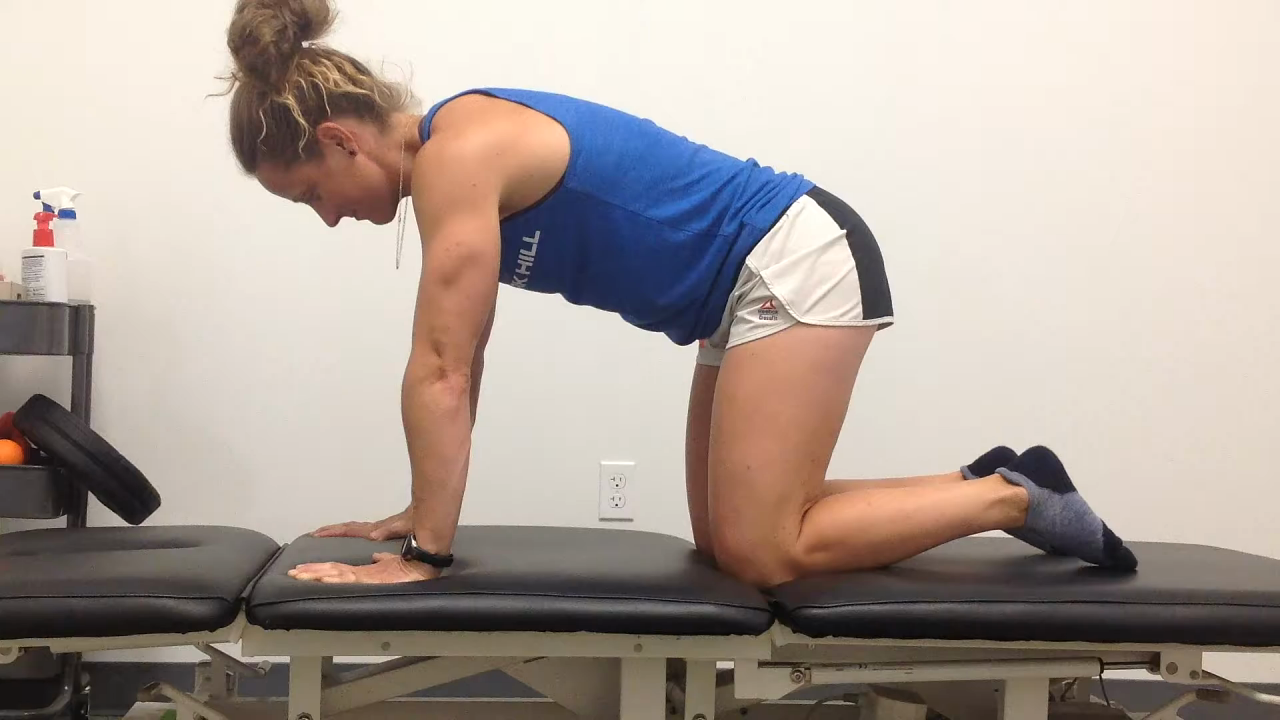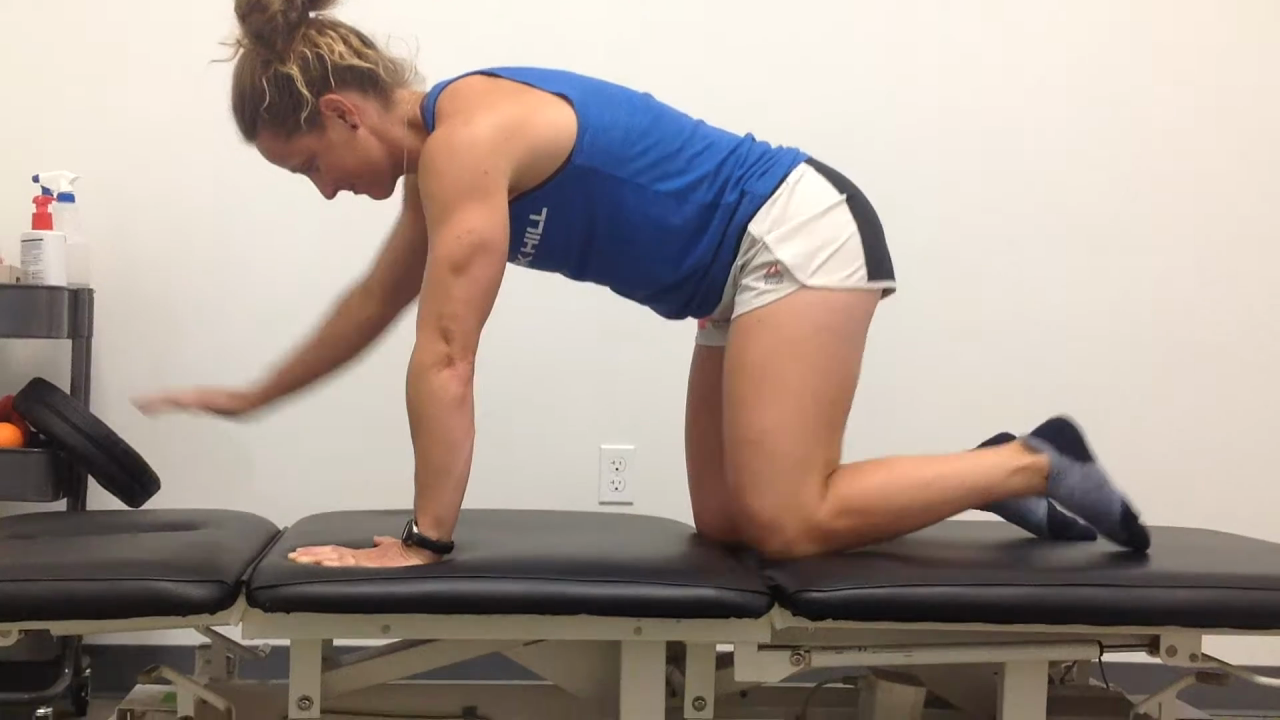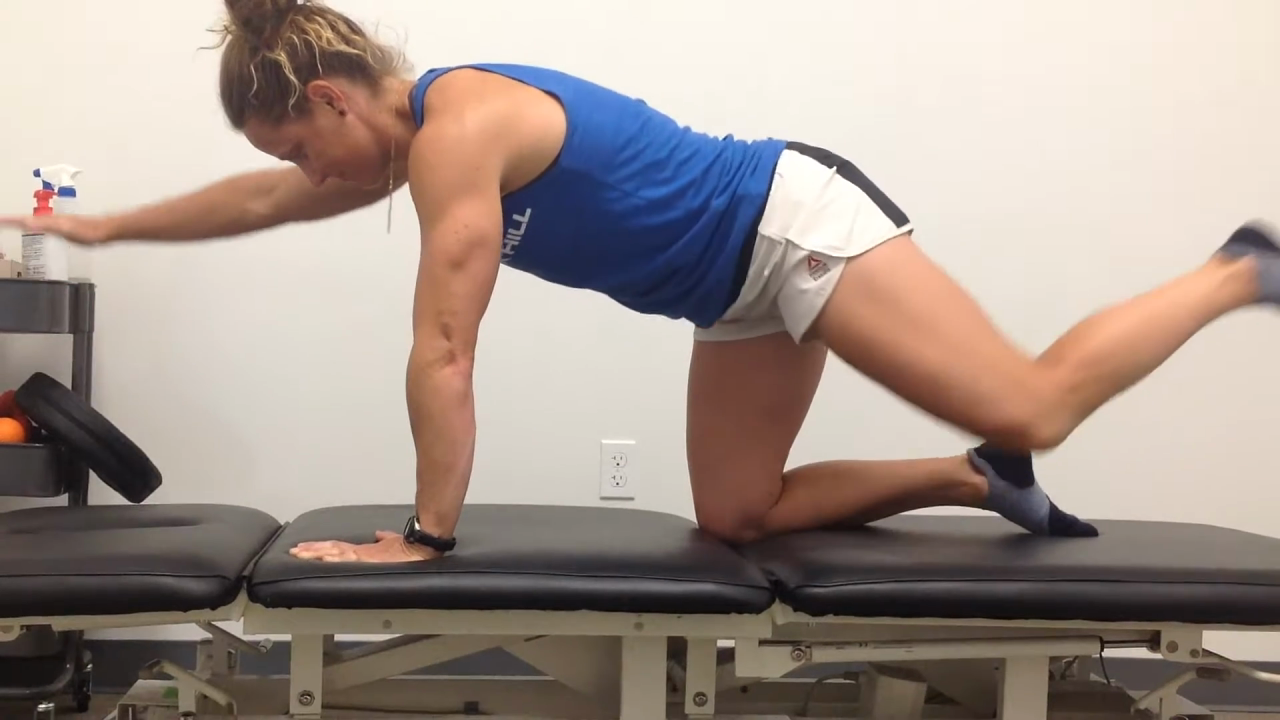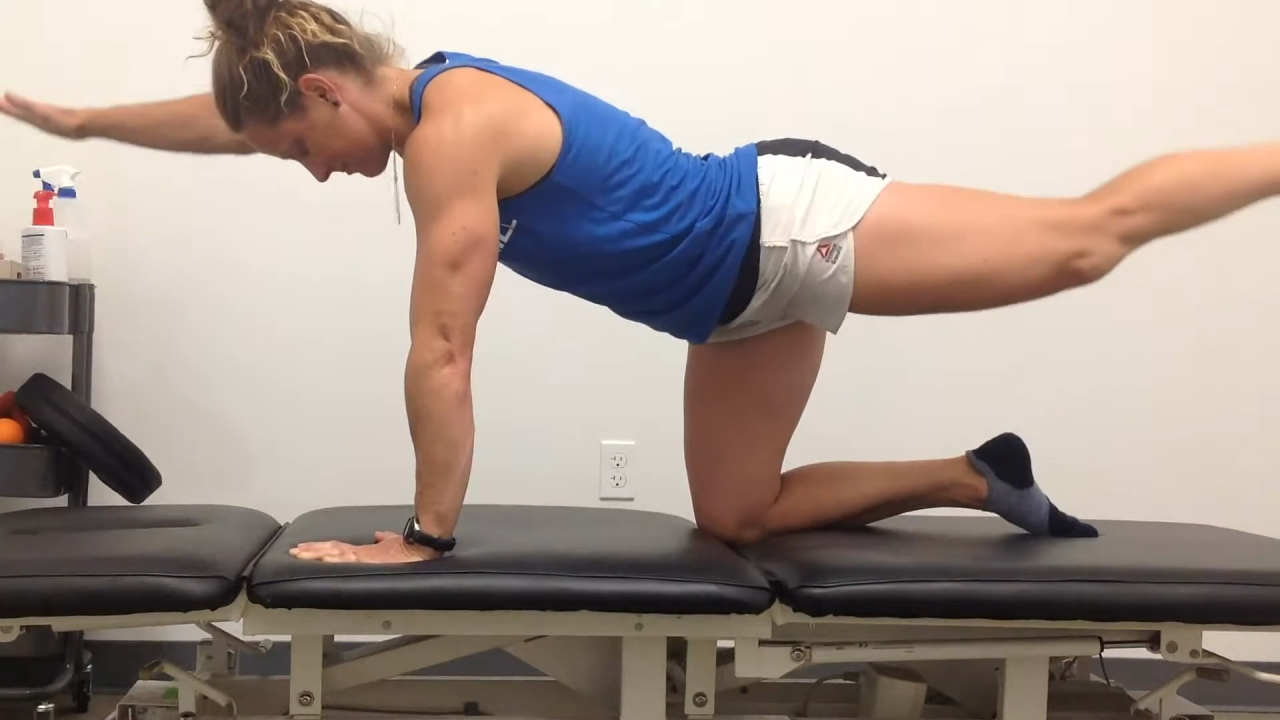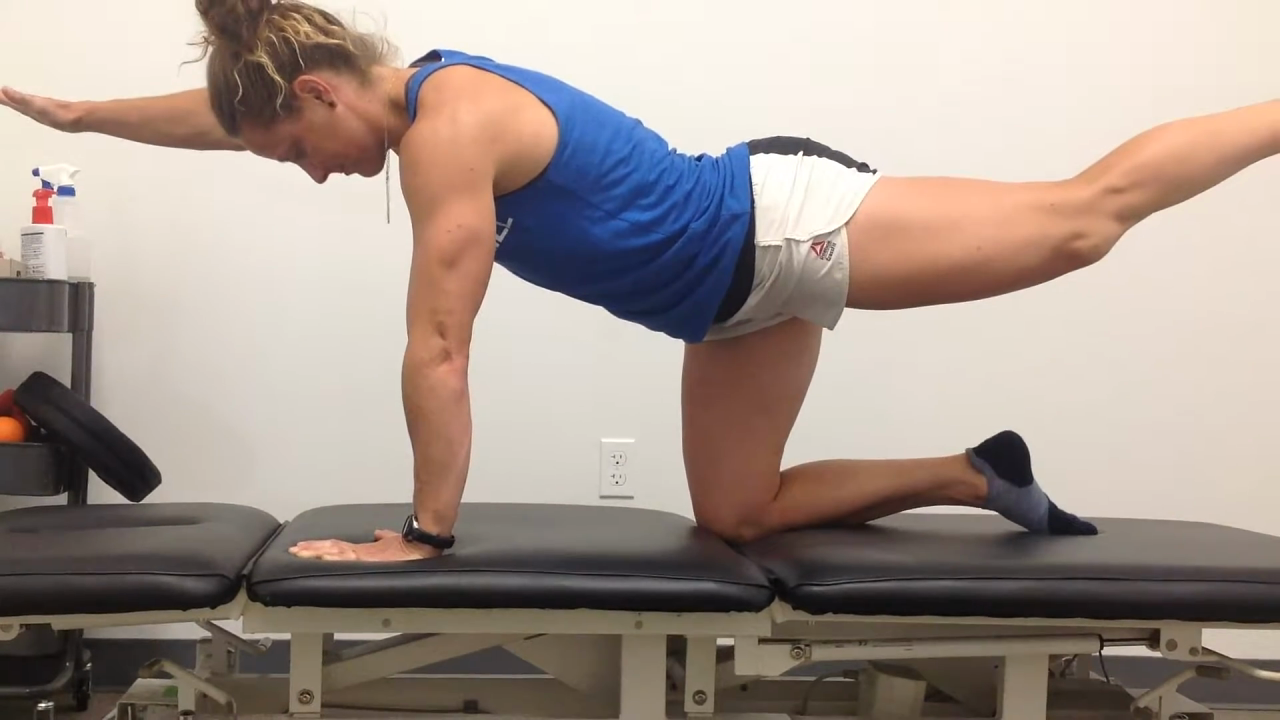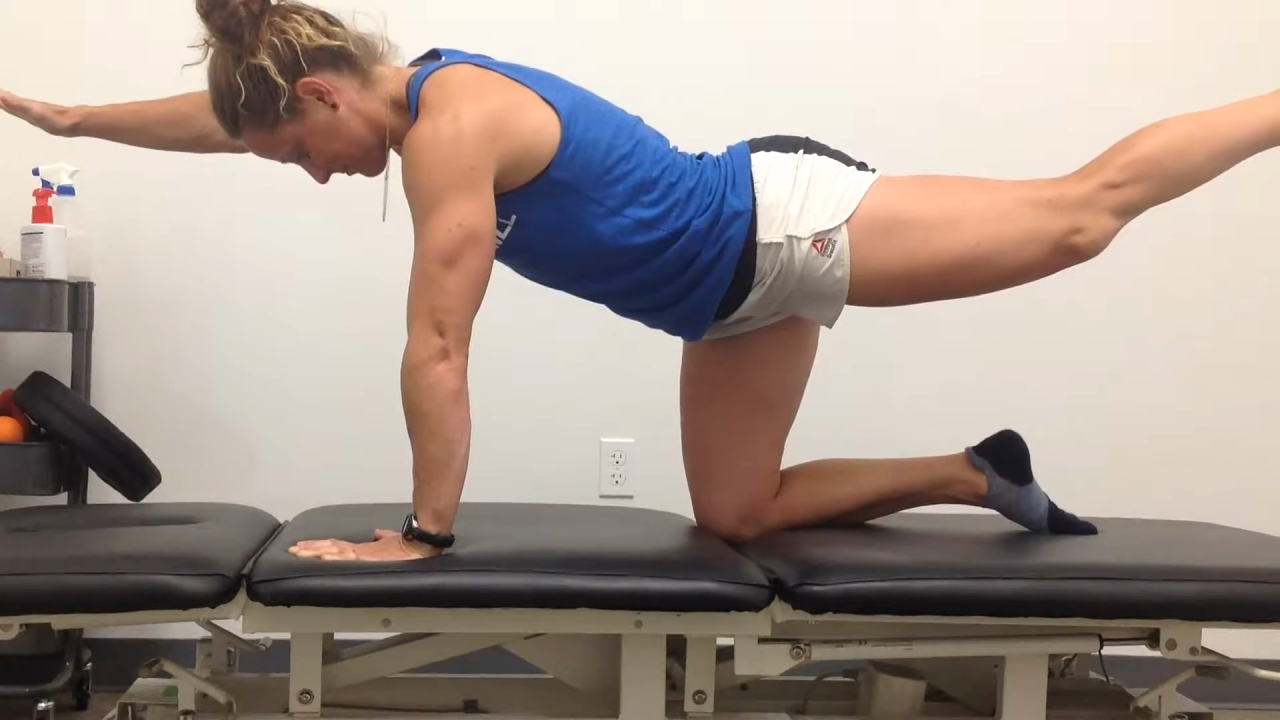
dt=0.5s
person 1, frame 1
left shoulder: (453, 154)
right shoulder: (465, 155)
left elbow: (437, 374)
right elbow: (460, 366)
left wrist: (424, 553)
right wrist: (418, 512)
left hip: (796, 262)
right hip: (752, 282)
left knee: (762, 553)
right knee: (727, 539)
left ankle: (1013, 499)
right ankle: (984, 483)
person 1, frame 2
left shoulder: (466, 138)
right shoulder: (448, 148)
left elbow: (444, 359)
right elbow: (373, 302)
left wrist: (424, 535)
right wrist: (252, 397)
left hip: (792, 233)
right hip: (744, 260)
left knee: (788, 523)
right knee: (731, 521)
left ankle: (1032, 465)
right ankle: (987, 473)
person 1, frame 3
left shoulder: (456, 130)
right shoulder: (416, 130)
left elbow: (442, 356)
right elbow: (266, 201)
left wrist: (425, 533)
right wrist: (106, 226)
left hip: (793, 221)
right hip: (749, 274)
left knee: (1033, 404)
right knee: (739, 515)
right ankle: (980, 484)
person 1, frame 4
left shoulder: (452, 129)
left elbow: (441, 355)
right elbow: (230, 121)
left wrist: (426, 532)
left hip: (790, 223)
right hip: (747, 283)
left knee: (1090, 233)
right knee: (740, 517)
right ankle: (980, 479)
person 1, frame 5
left shoulder: (445, 128)
left elbow: (437, 352)
right elbow: (224, 114)
left wrist: (426, 532)
left hip: (784, 221)
right hip: (741, 281)
left knee: (1082, 214)
right knee: (740, 516)
right ankle: (980, 477)
person 1, frame 6
left shoulder: (450, 123)
left elbow: (436, 349)
right elbow: (227, 115)
left wrist: (424, 530)
left hip: (785, 219)
right hip: (741, 283)
left knee: (1081, 208)
right knee: (740, 515)
right ankle: (979, 476)
